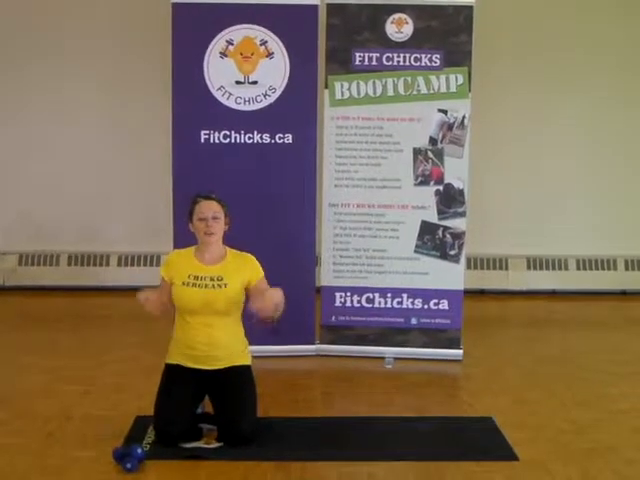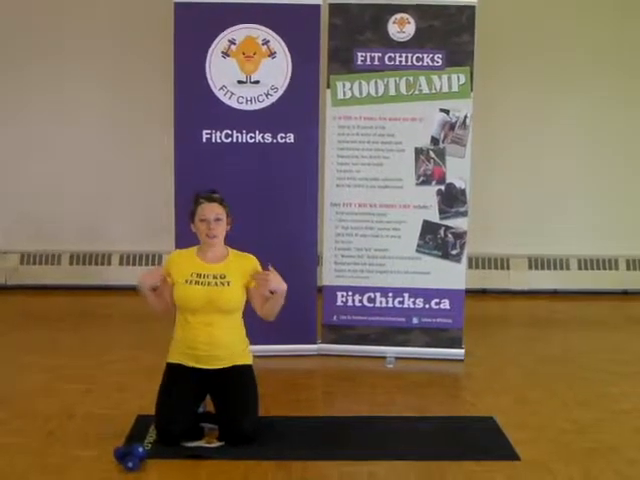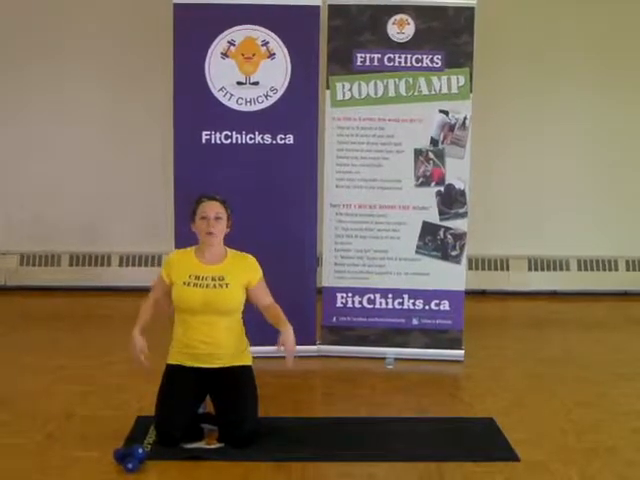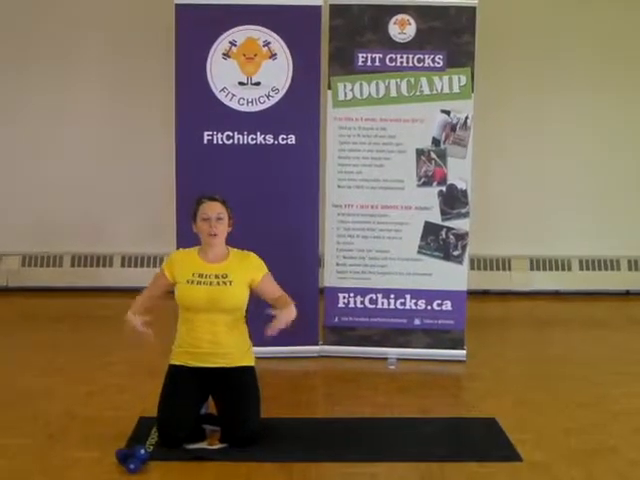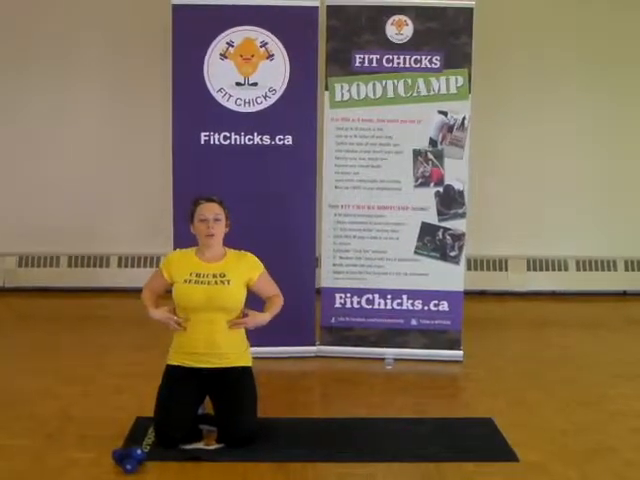
dt=0.4s
person 1, frame 1
left shoulder: (246, 263)
right shoulder: (175, 261)
left elbow: (269, 310)
right elbow: (164, 307)
left wrist: (276, 298)
right wrist: (147, 299)
left hip: (231, 362)
right hip: (183, 361)
left knee: (240, 434)
right knee: (168, 433)
left ankle: (217, 413)
right ankle: (195, 414)
person 1, frame 2
left shoulder: (247, 263)
right shoulder: (177, 261)
left elbow: (267, 314)
right elbow: (167, 309)
left wrist: (280, 290)
right wrist: (146, 288)
left hip: (233, 362)
right hip: (185, 361)
left knee: (242, 434)
right knee: (168, 433)
left ankle: (220, 413)
right ankle: (195, 409)
person 1, frame 3
left shoulder: (246, 264)
right shoulder: (175, 261)
left elbow: (267, 304)
right elbow: (155, 300)
left wrist: (285, 328)
right wrist: (138, 331)
left hip: (232, 362)
right hip: (184, 361)
left knee: (242, 436)
right knee: (167, 434)
left ankle: (222, 406)
right ankle: (195, 410)
person 1, frame 4
left shoulder: (248, 261)
right shoulder: (178, 261)
left elbow: (278, 296)
right elbow: (150, 293)
left wrist: (288, 310)
right wrist: (133, 313)
left hip: (234, 362)
right hip: (186, 361)
left knee: (244, 435)
right knee: (170, 435)
left ankle: (219, 418)
right ankle: (198, 411)
person 1, frame 5
left shoulder: (246, 261)
right shoulder: (175, 261)
left elbow: (275, 296)
right elbow: (149, 290)
left wrist: (265, 316)
right wrist: (154, 311)
left hip: (232, 363)
right hip: (184, 362)
left knee: (241, 436)
right knee: (167, 435)
left ankle: (219, 413)
right ankle: (195, 415)
